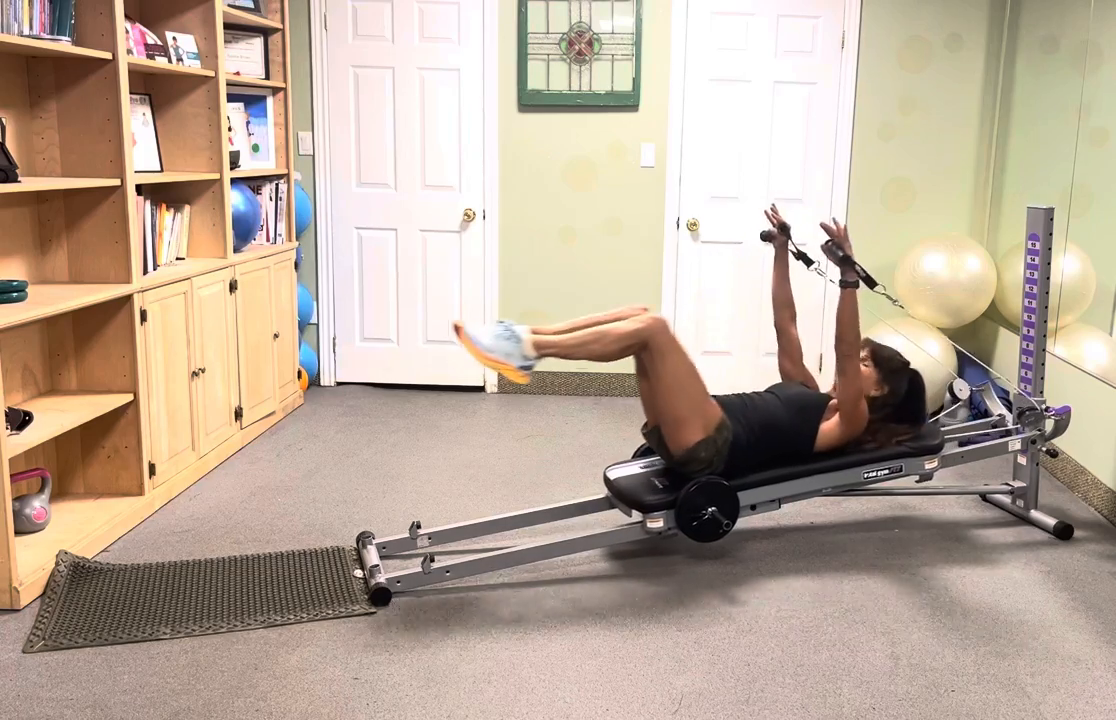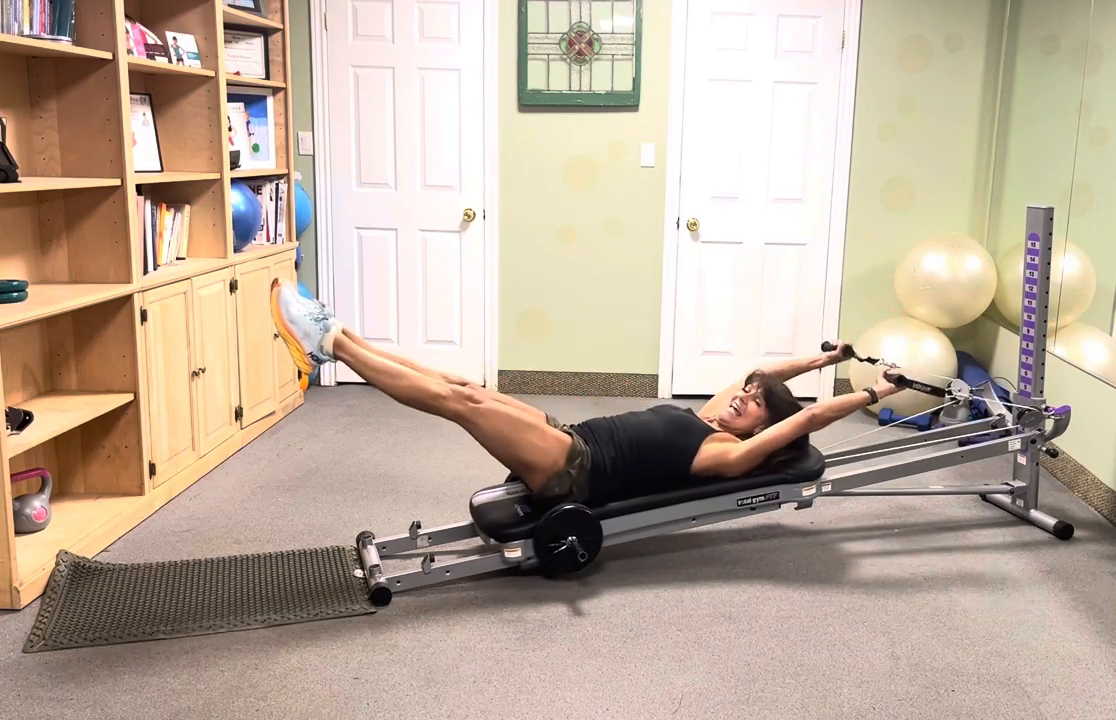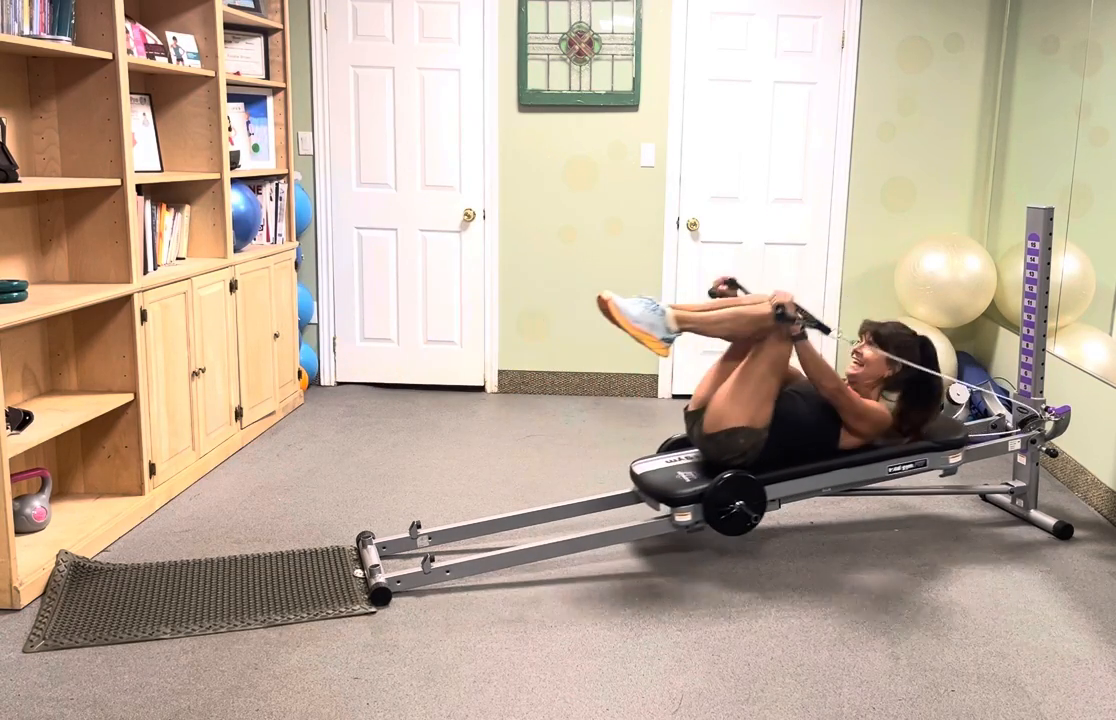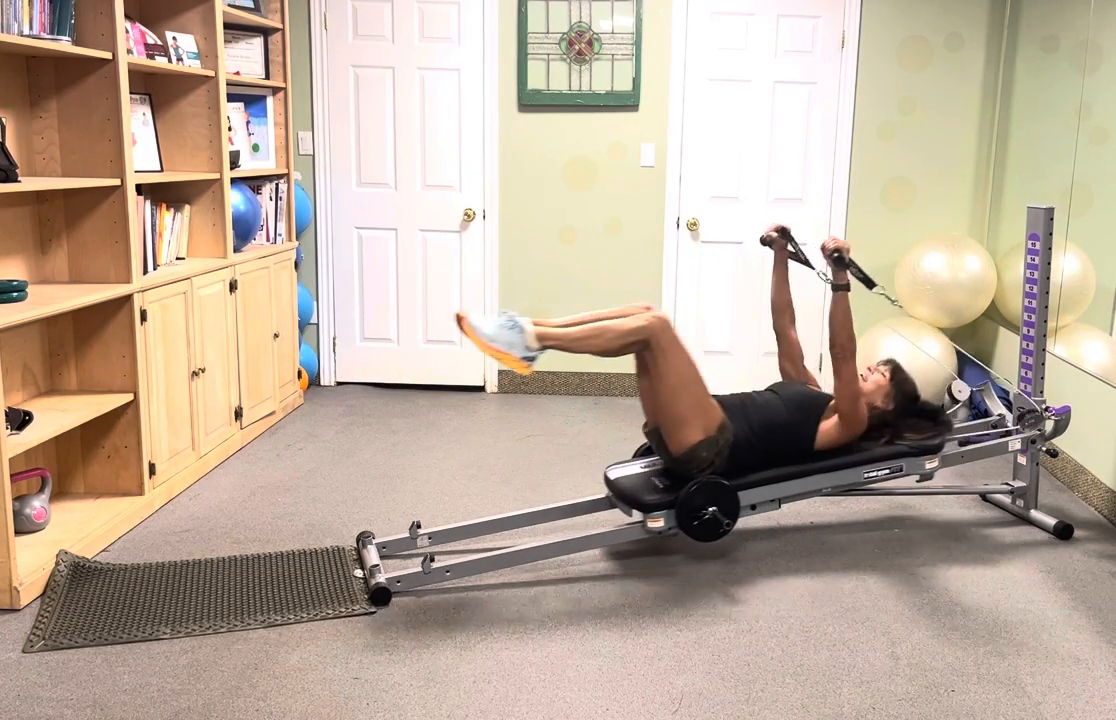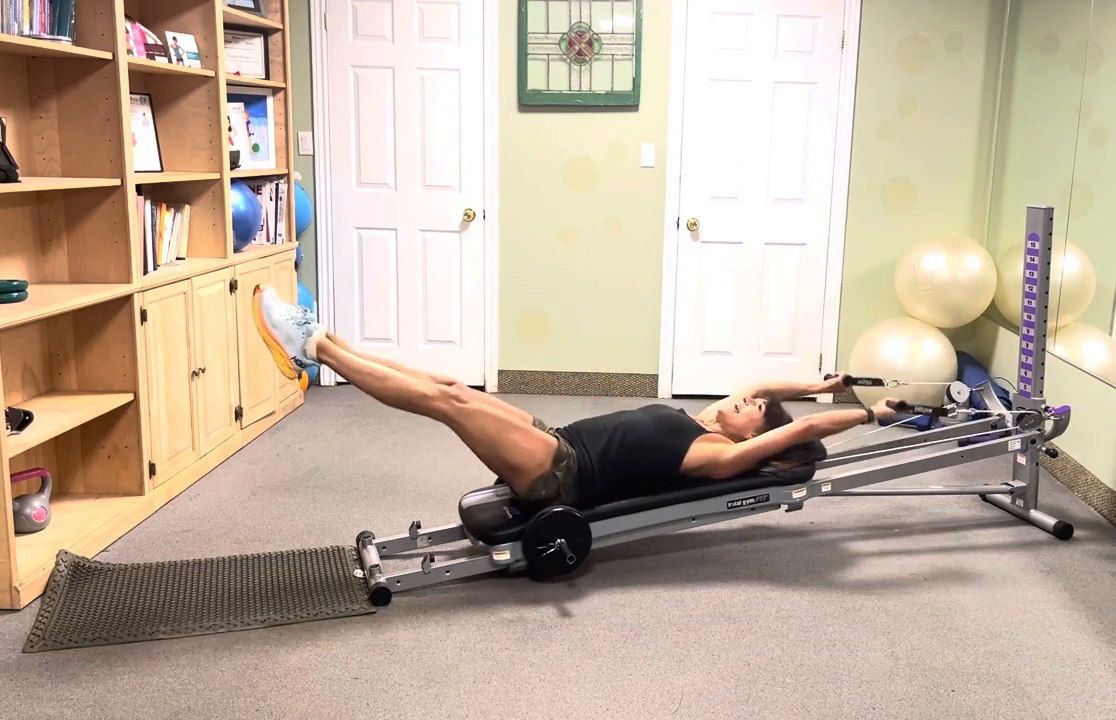
dt=1s
person 1, frame 1
left shoulder: (850, 423)
right shoulder: (807, 392)
left elbow: (846, 348)
right elbow: (786, 323)
left wrist: (847, 275)
right wrist: (781, 250)
left hip: (712, 448)
right hip: (691, 434)
left knee: (651, 327)
right knee: (637, 317)
left ankle: (525, 350)
right ankle: (523, 341)
person 1, frame 2
left shoulder: (734, 454)
right shoulder: (707, 422)
left elbow: (807, 417)
right elbow: (759, 373)
left wrist: (872, 392)
right wrist: (826, 358)
left hip: (578, 473)
right hip: (574, 444)
left knee: (462, 398)
right knee: (463, 386)
left ankle: (331, 343)
right ankle: (335, 338)
person 1, frame 3
left shoulder: (876, 418)
right shoulder: (831, 394)
left elbow: (833, 387)
right elbow: (777, 367)
left wrist: (793, 329)
right wrist: (729, 303)
left hip: (735, 441)
right hip: (706, 423)
left knee: (777, 314)
right knee: (767, 310)
left ankle: (669, 322)
right ankle: (669, 320)
person 1, frame 4
left shoulder: (849, 424)
right shoulder: (809, 393)
left elbow: (844, 353)
right elbow: (783, 325)
left wrist: (839, 278)
right wrist: (780, 257)
left hip: (710, 449)
right hip: (682, 436)
left knee: (654, 324)
right knee: (641, 313)
left ankle: (530, 341)
right ankle: (530, 333)
person 1, frame 5
left shoulder: (726, 459)
right shoulder: (703, 427)
left elbow: (796, 431)
right elbow: (758, 385)
left wrist: (867, 413)
right wrist: (818, 383)
left hip: (562, 475)
right hip: (559, 447)
left knee: (447, 398)
right knee: (449, 382)
left ankle: (317, 351)
right ankle: (319, 345)
